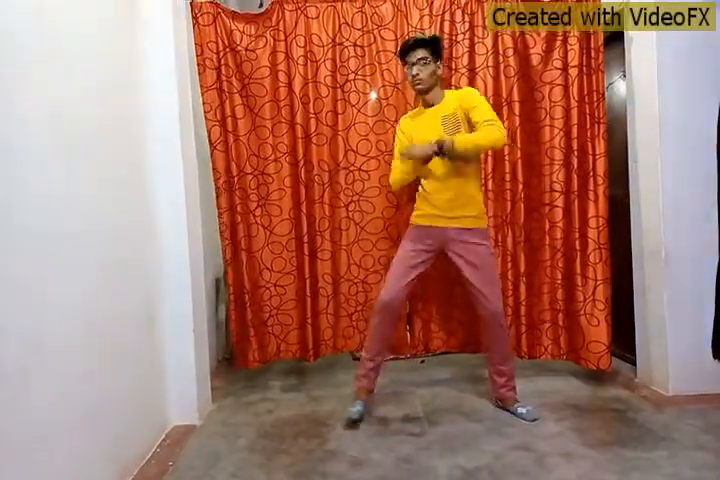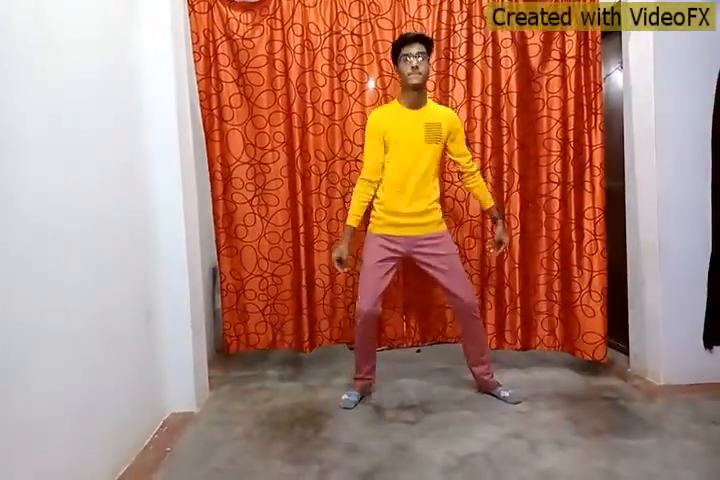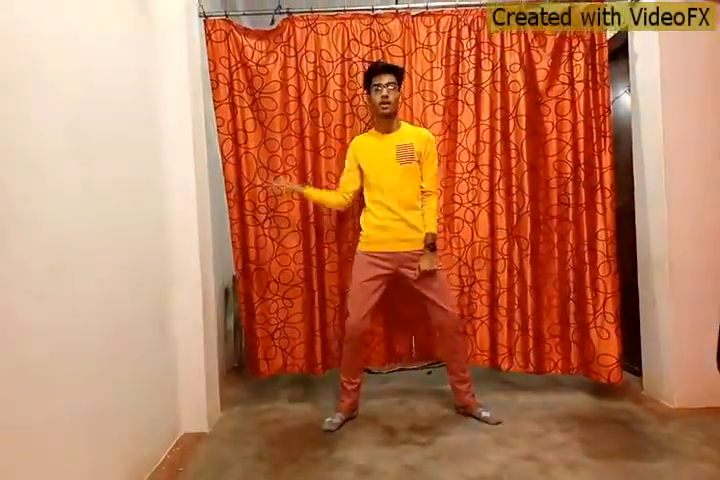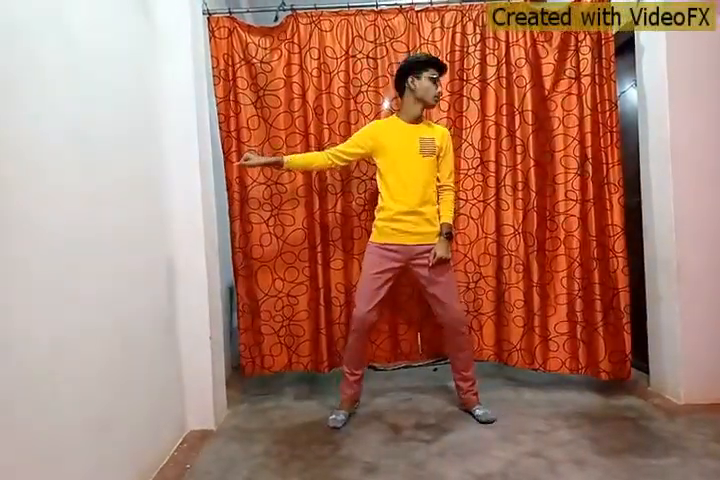
dt=1s
person 1, frame 1
left shoulder: (466, 99)
right shoulder: (406, 124)
left elbow: (497, 135)
right elbow: (396, 182)
left wrist: (444, 146)
right wrist: (416, 157)
left hip: (470, 227)
right hip: (423, 227)
left knee: (493, 310)
right knee: (387, 302)
left ankle: (505, 394)
right ankle: (363, 391)
person 1, frame 2
left shoulder: (448, 118)
right shoulder: (380, 119)
left elbow: (467, 171)
right elbow: (369, 179)
left wrist: (496, 216)
right wrist: (346, 235)
left hip: (431, 232)
right hip: (384, 233)
left knee: (467, 304)
right knee: (367, 309)
left ankle: (485, 378)
right ankle: (362, 382)
person 1, frame 3
left shoulder: (422, 139)
right shoulder: (359, 146)
left elbow: (430, 196)
right elbow: (341, 198)
left wrist: (430, 247)
right wrist: (298, 190)
left hip: (416, 250)
right hip: (371, 251)
left knee: (449, 322)
right knee: (355, 328)
left ankle: (466, 399)
right ankle: (347, 404)
person 1, frame 4
left shoulder: (440, 135)
right shoulder: (377, 131)
left elbow: (446, 190)
right elbow: (329, 157)
left wrist: (445, 236)
right wrist: (273, 161)
left hip: (429, 243)
right hip: (385, 242)
left knee: (454, 319)
right knee: (361, 318)
left ankle: (469, 397)
right ankle: (348, 399)
